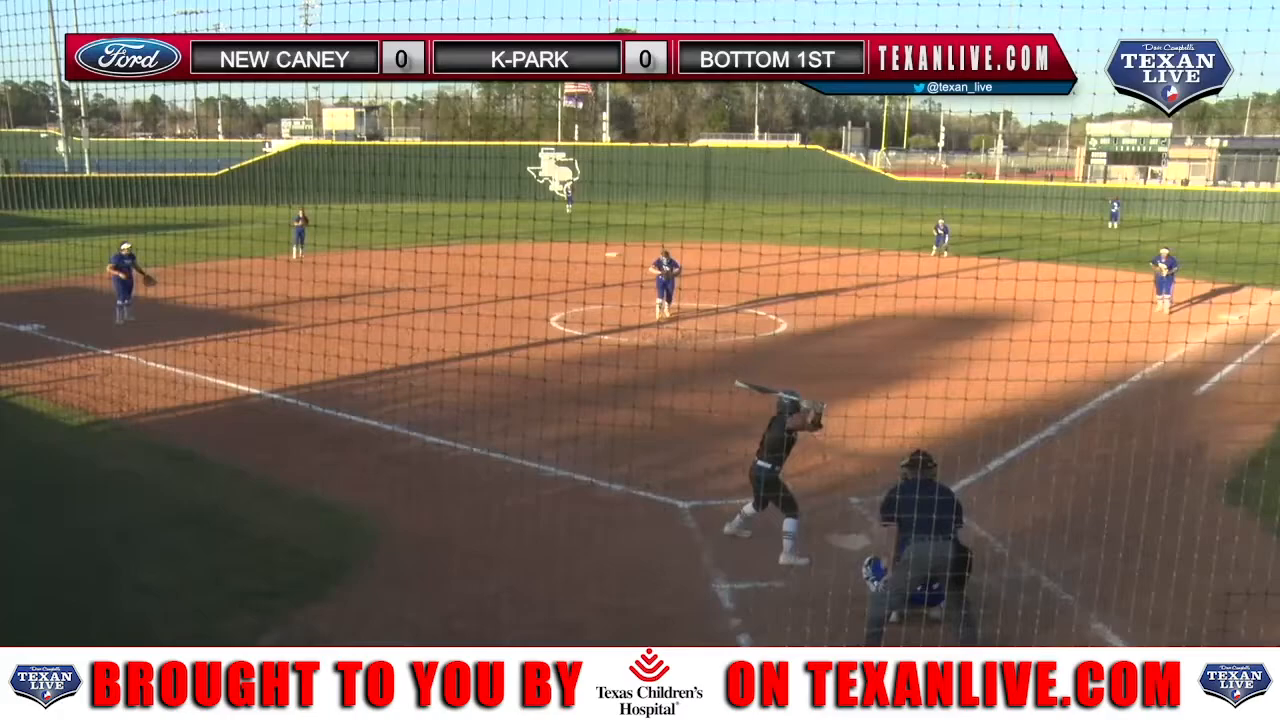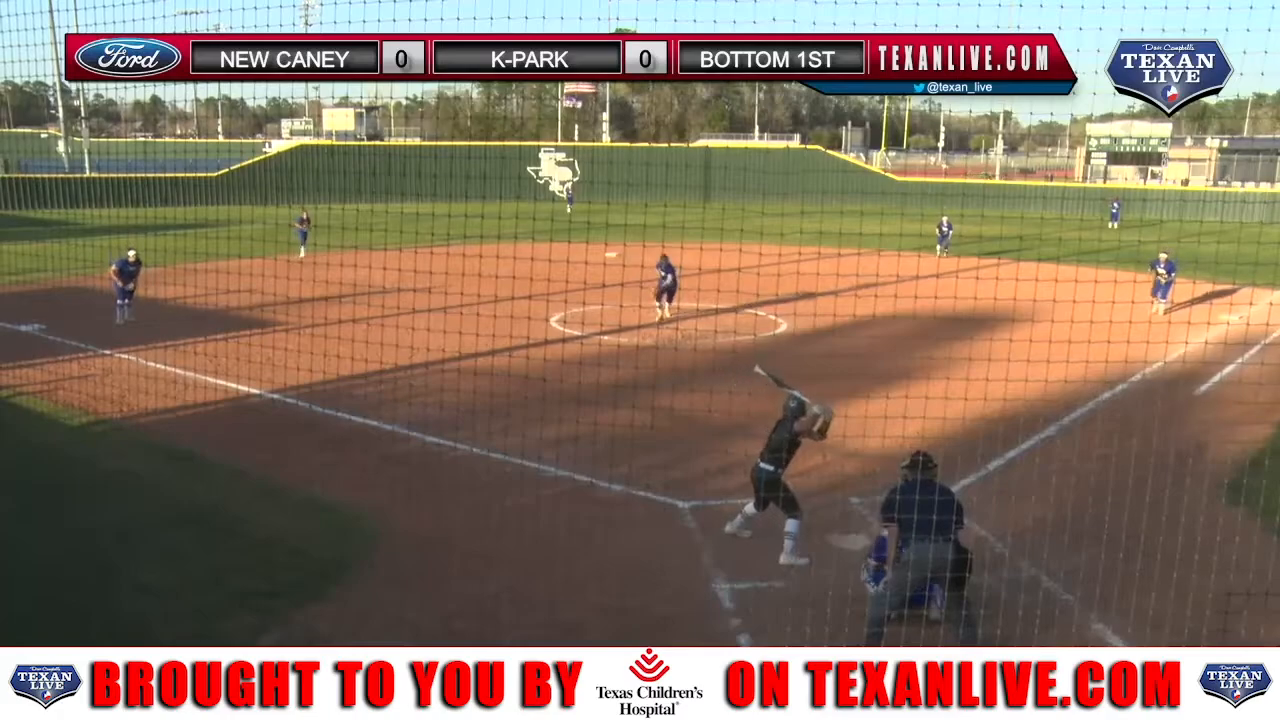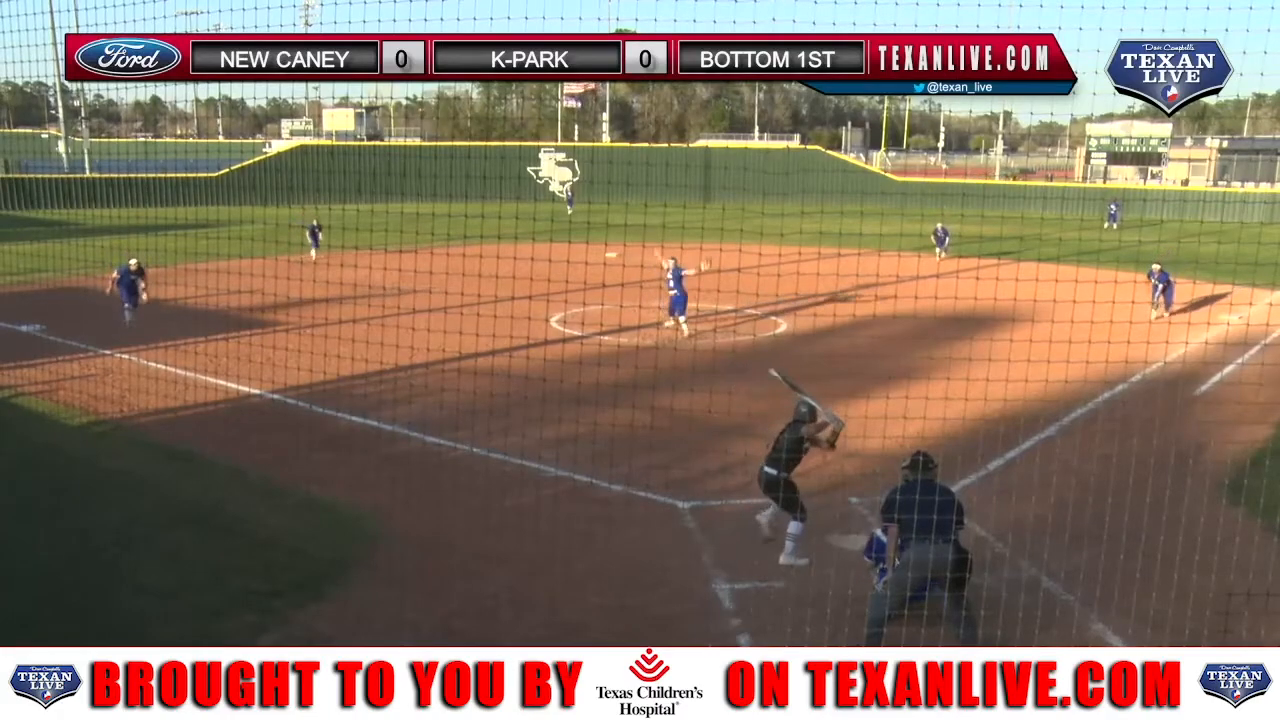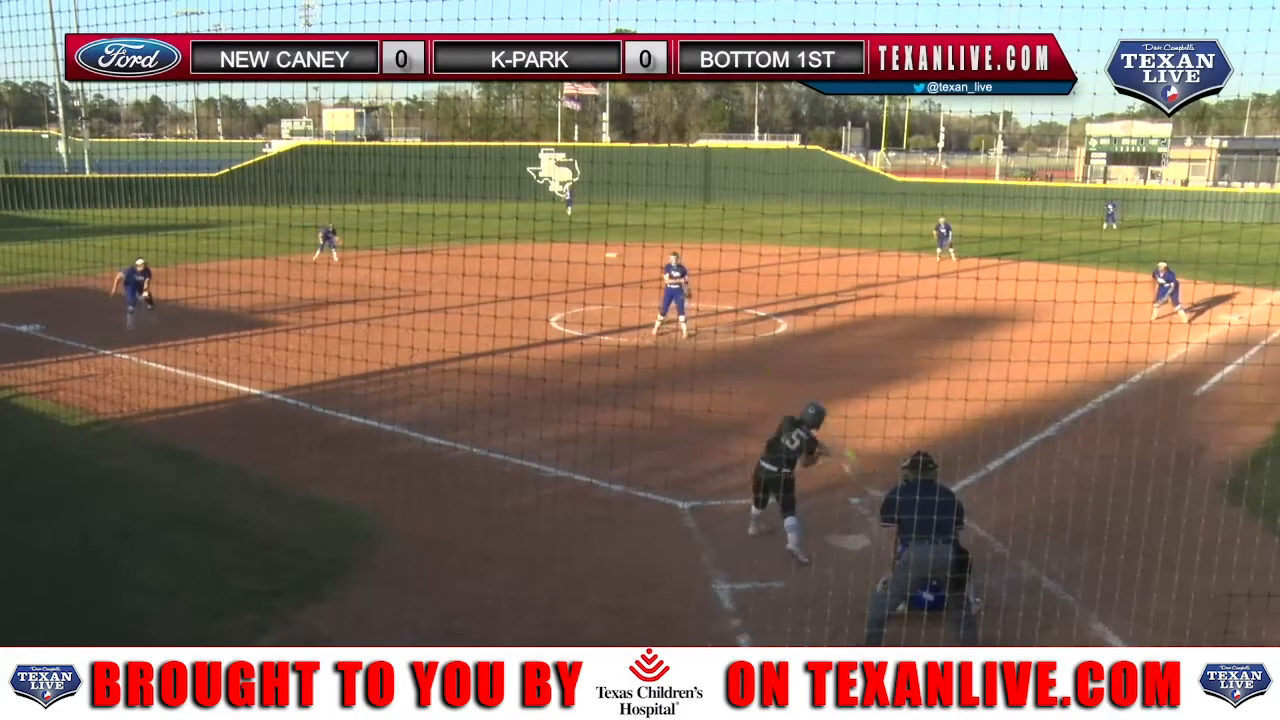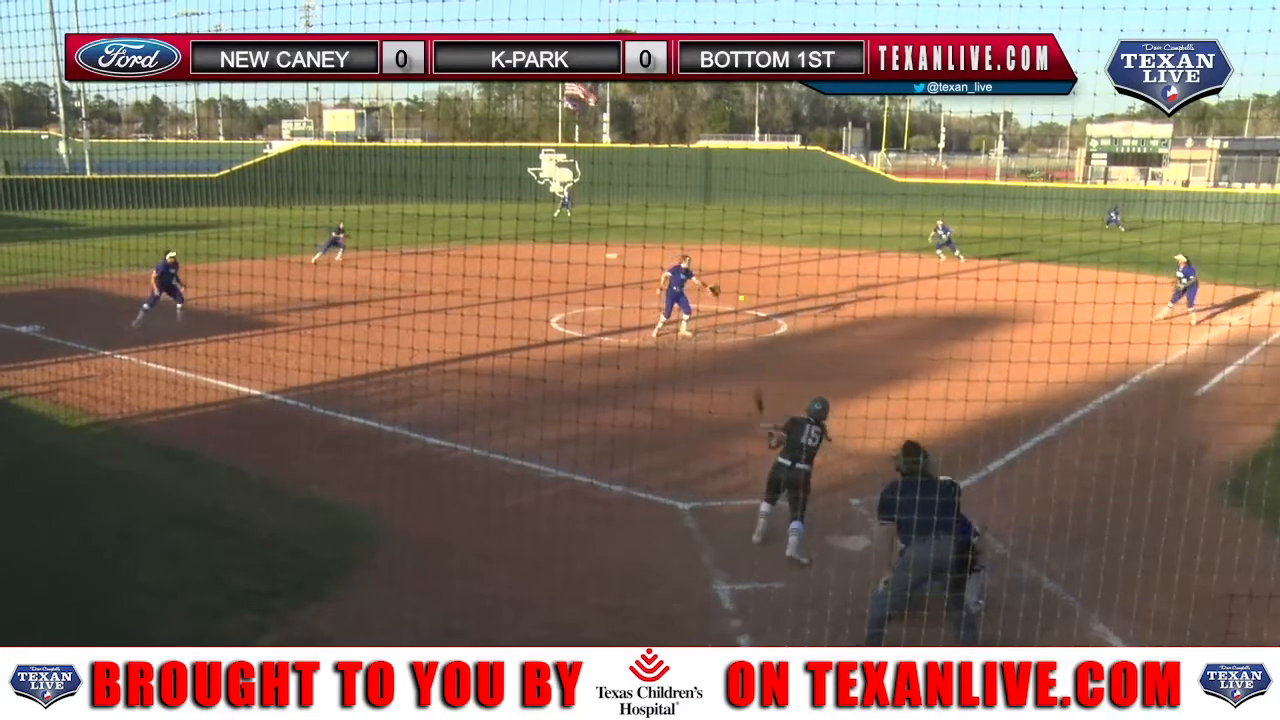
dt=0.5s
person 1, frame 1
left shoulder: (896, 493)
right shoulder: (948, 494)
left elbow: (893, 535)
right elbow: (955, 531)
left wrist: (891, 570)
left hip: (916, 552)
right hip: (949, 552)
left knee: (881, 601)
right knee: (959, 605)
person 1, frame 2
left shoulder: (897, 494)
right shoulder: (948, 495)
left elbow: (893, 537)
right elbow: (955, 533)
left wrist: (890, 572)
left hip: (916, 553)
right hip: (949, 554)
left knee: (882, 601)
right knee: (959, 605)
person 1, frame 3
left shoulder: (897, 495)
right shoulder: (949, 495)
left elbow: (892, 537)
right elbow: (956, 533)
left wrist: (890, 571)
left hip: (916, 554)
right hip: (949, 555)
left knee: (882, 600)
right knee: (959, 603)
person 1, frame 4
left shoulder: (896, 495)
right shoulder: (949, 495)
right elbow: (956, 534)
left wrist: (889, 571)
left hip: (915, 554)
right hip: (949, 555)
left knee: (882, 600)
right knee: (960, 602)
person 1, frame 5
left shoulder: (892, 491)
right shoulder: (946, 488)
left wrist: (892, 571)
left hip: (918, 551)
right hip: (951, 549)
left knee: (885, 597)
right knee: (958, 600)
person 2, frame 1
left shoulder: (788, 422)
right shoulder: (781, 422)
left elbow: (813, 426)
right elbow: (800, 421)
left wrist: (817, 412)
right wrist: (807, 408)
left hip: (758, 471)
right hip: (767, 474)
left knee: (760, 503)
right knee: (791, 510)
left ankle: (733, 526)
right ankle: (788, 555)
person 2, frame 2
left shoulder: (794, 426)
right shoulder: (787, 426)
left elbow: (818, 436)
right elbow: (807, 425)
left wrist: (826, 419)
right wrist: (816, 412)
left hip: (760, 472)
right hip: (769, 476)
left knee: (761, 503)
right knee: (794, 512)
left ankle: (735, 526)
right ankle: (788, 555)
person 2, frame 3
left shoulder: (803, 432)
right shoulder: (795, 430)
left elbow: (825, 444)
right elbow: (813, 430)
left wrist: (835, 431)
right wrist: (826, 421)
left hip: (768, 475)
right hip: (772, 479)
left knee: (791, 493)
right knee: (799, 514)
left ankle: (767, 517)
right ankle: (788, 556)
person 2, frame 4
left shoulder: (789, 421)
right shoulder: (809, 441)
right elbow: (803, 464)
right wrist: (819, 453)
left hip: (762, 471)
right hip: (782, 476)
left knee: (759, 501)
right knee: (788, 512)
left ankle: (755, 526)
right ankle: (794, 543)
person 2, frame 5
left shoulder: (794, 422)
right shoulder: (822, 430)
left elbow: (774, 444)
left wrist: (772, 431)
right wrist: (776, 428)
left hip: (782, 468)
right hip: (802, 474)
left knee: (769, 499)
right knee: (797, 515)
left ankle: (759, 534)
right ankle: (792, 549)
